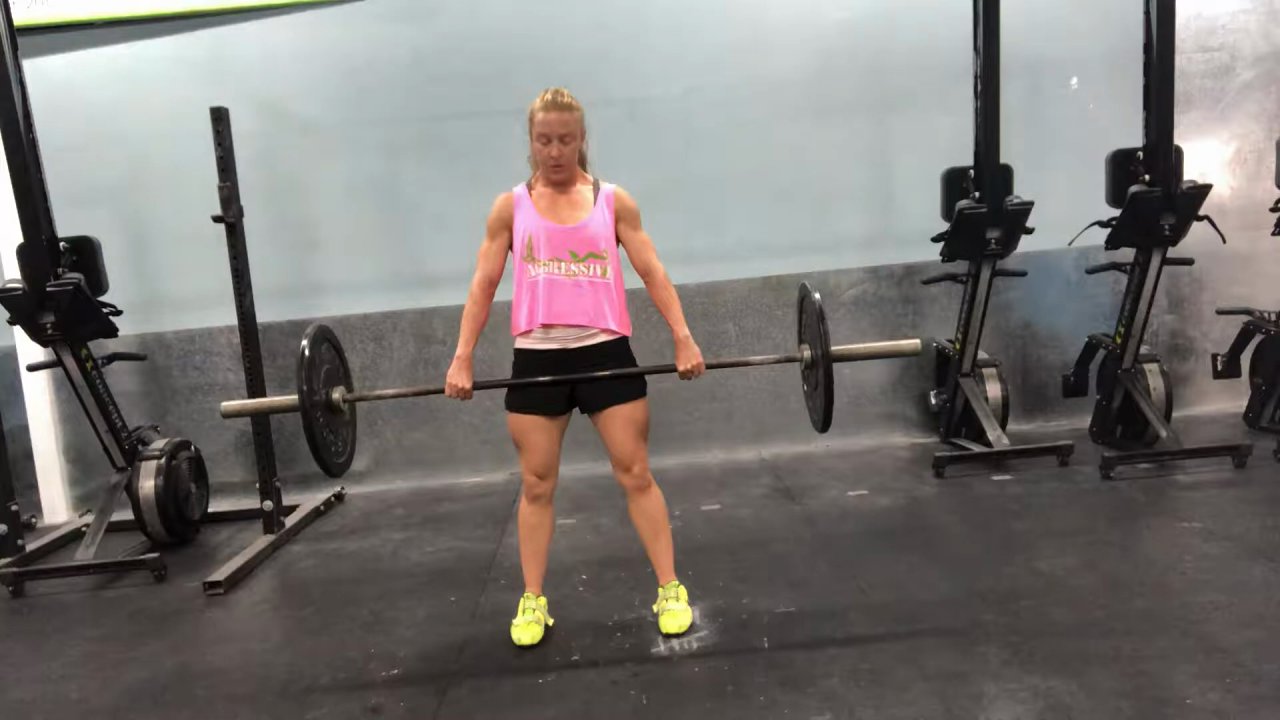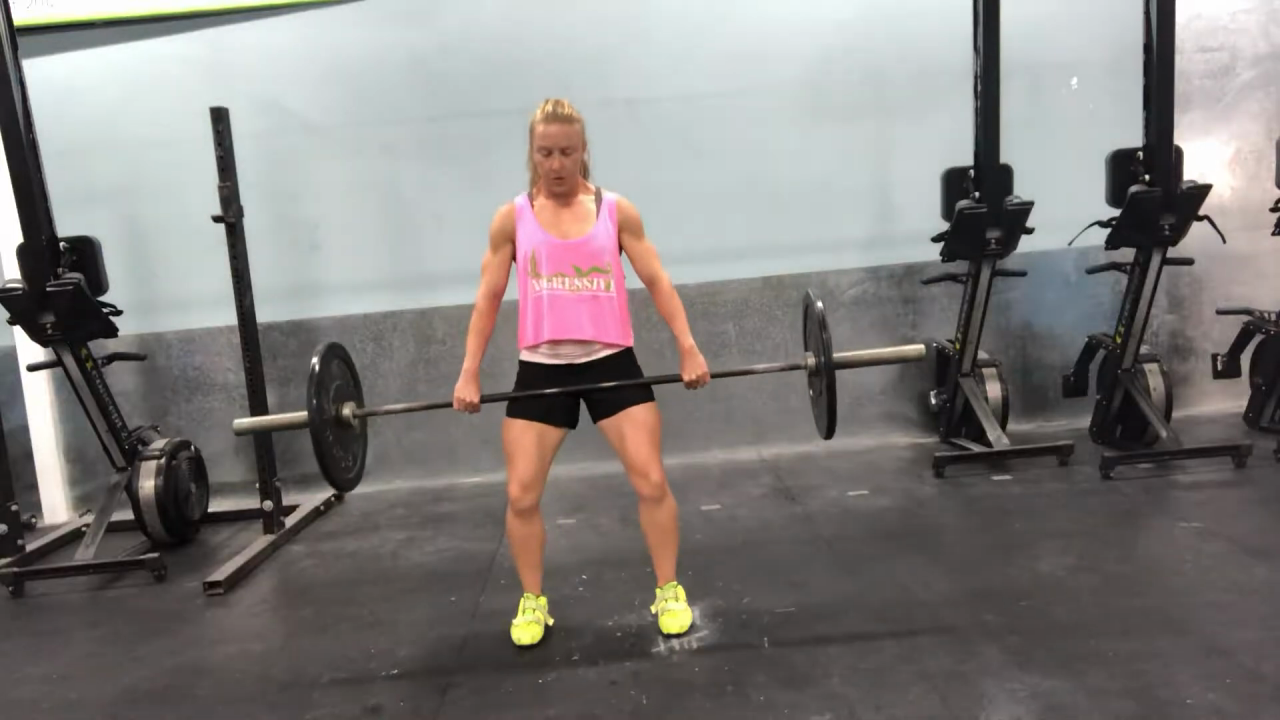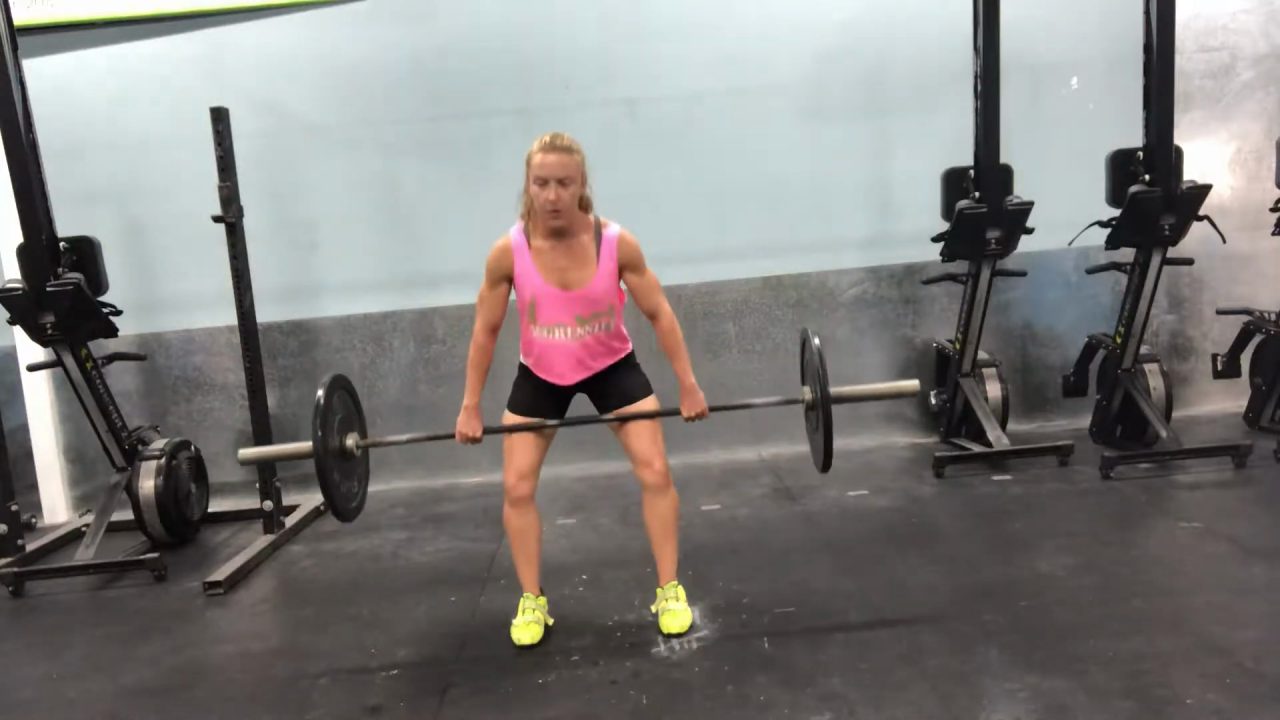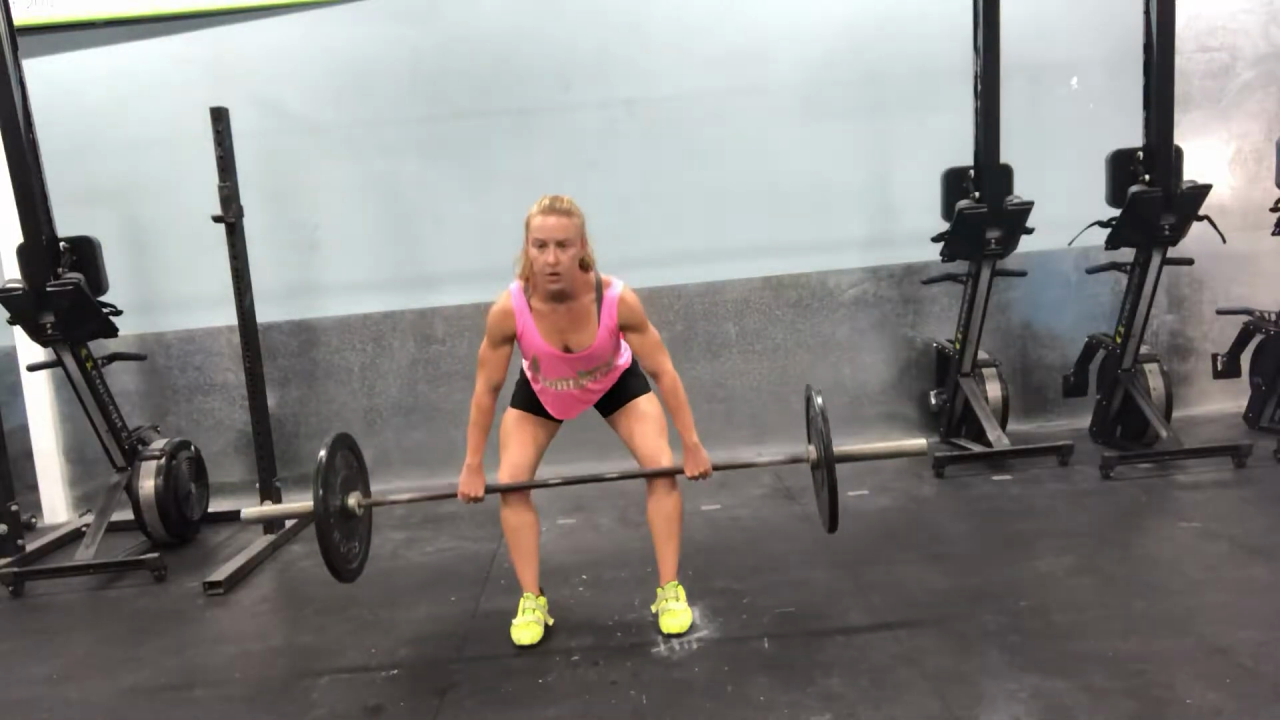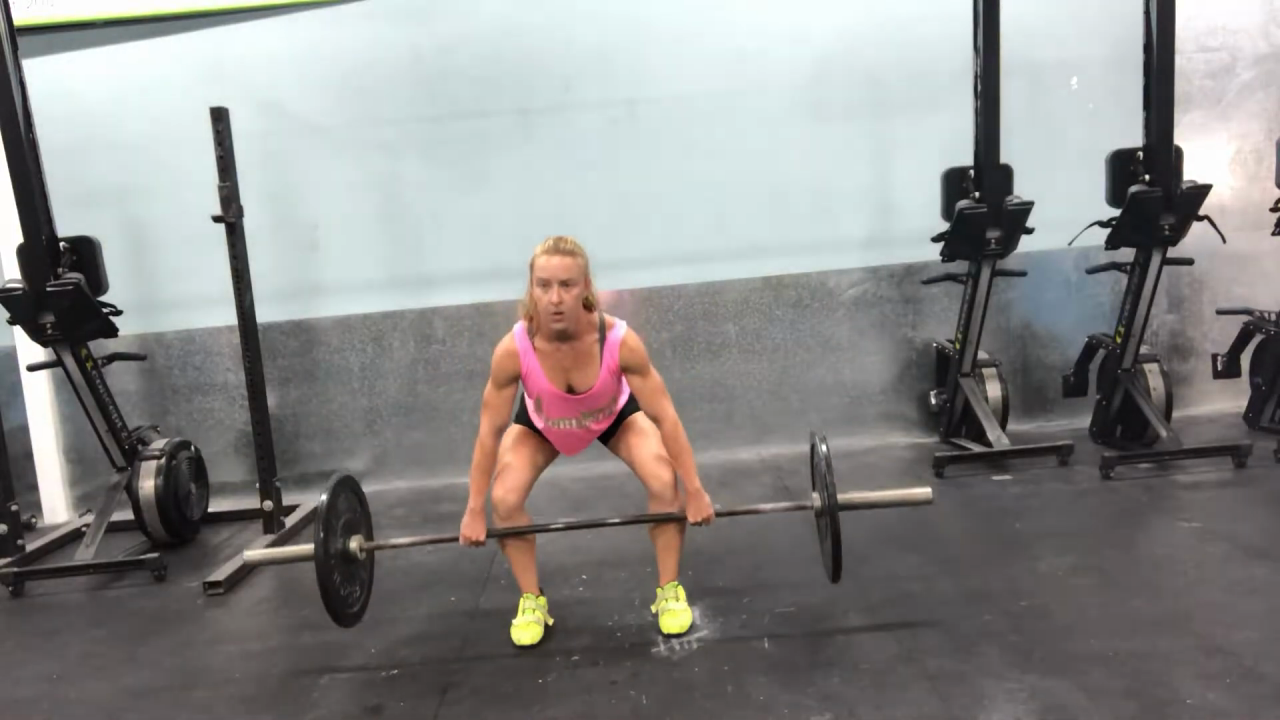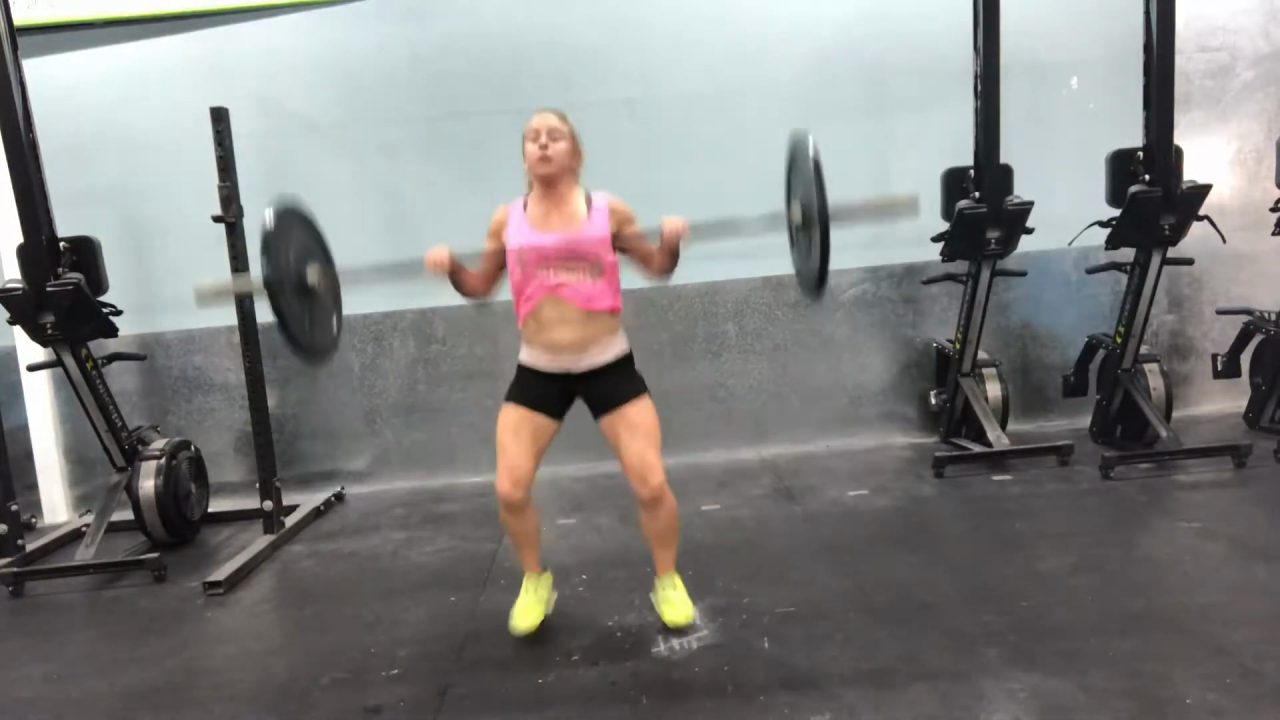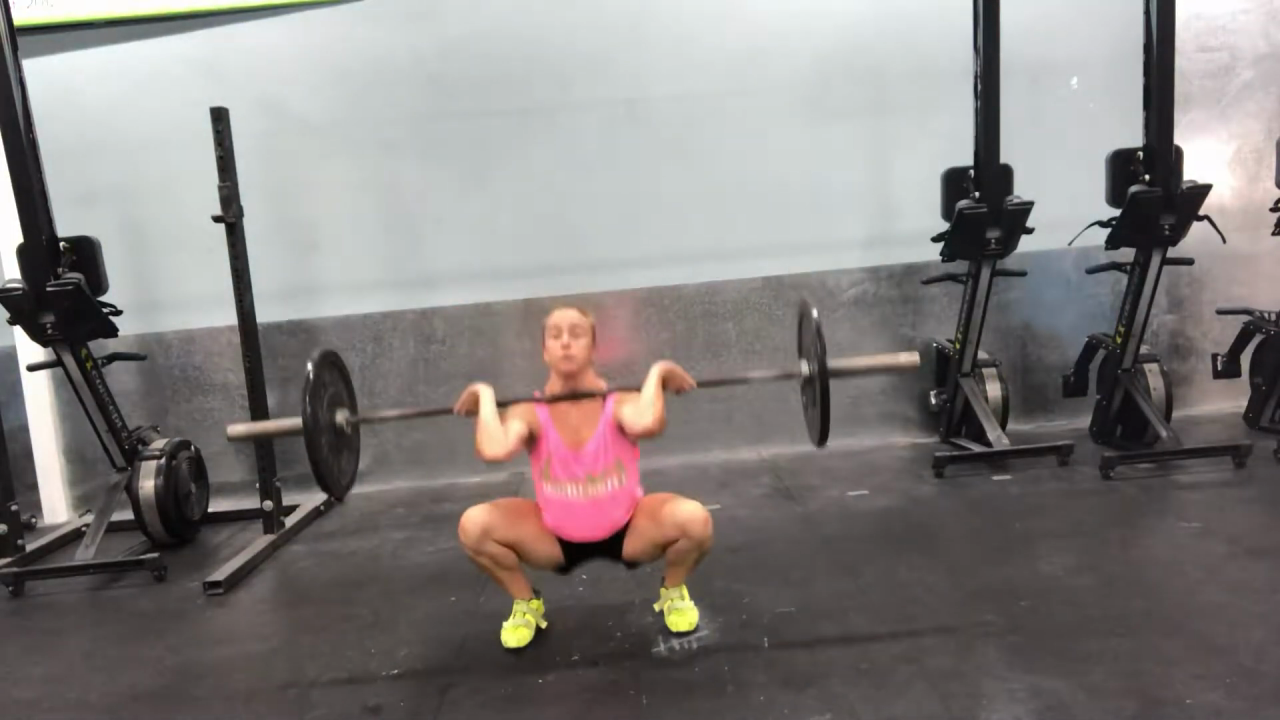
dt=0.7s
person 1, frame 1
left shoulder: (613, 200)
right shoulder: (510, 206)
left elbow: (652, 271)
right elbow: (483, 285)
left wrist: (683, 337)
right wrist: (462, 356)
left hip: (606, 351)
right hip: (536, 357)
left knee: (635, 474)
right knee: (536, 484)
left ankle: (670, 590)
right ankle: (533, 602)
person 1, frame 2
left shoulder: (615, 210)
right shoulder: (512, 217)
left elbow: (656, 281)
right elbow: (488, 298)
left wrist: (688, 348)
right wrist: (469, 371)
left hip: (611, 363)
right hip: (540, 369)
left knee: (651, 483)
right knee: (521, 495)
left ankle: (668, 591)
right ankle: (532, 601)
person 1, frame 3
left shoulder: (617, 243)
right shoulder: (507, 252)
left elbow: (658, 313)
right elbow: (486, 330)
left wrist: (688, 383)
right wrist: (470, 405)
left hip: (612, 368)
right hip: (540, 375)
left knee: (655, 471)
right knee: (517, 485)
left ankle: (669, 591)
right ankle: (532, 602)
person 1, frame 4
left shoulder: (618, 300)
right shoulder: (508, 310)
left elbow: (662, 371)
right elbow: (486, 389)
left wrist: (692, 444)
right wrist: (472, 464)
left hip: (616, 381)
right hip: (539, 391)
left knee: (663, 469)
right knee: (510, 483)
left ankle: (669, 591)
right ankle: (532, 601)
person 1, frame 5
left shoulder: (620, 341)
right shoulder: (513, 349)
left elbow: (665, 417)
right elbow: (490, 431)
left wrist: (695, 489)
right wrist: (474, 508)
left hip: (615, 413)
right hip: (540, 423)
left knee: (665, 484)
right knee: (504, 500)
left ankle: (669, 592)
right ankle: (531, 602)
person 1, frame 6
left shoulder: (606, 208)
right shoulder: (507, 218)
left elbow: (657, 267)
right elbow: (479, 286)
left wrist: (671, 242)
right wrist: (450, 267)
left hip: (608, 364)
right hip: (539, 371)
left knee: (651, 486)
right knee: (509, 490)
left ankle: (668, 583)
right ankle: (535, 580)
person 1, frame 7
left shoulder: (619, 405)
right shoulder: (531, 415)
left elbow: (646, 423)
right elbow: (493, 450)
left wrist: (656, 374)
right wrist: (486, 398)
left hip: (625, 526)
right hip: (558, 534)
left knee: (696, 522)
right knee: (473, 527)
left ankle: (672, 591)
right ankle: (526, 603)
